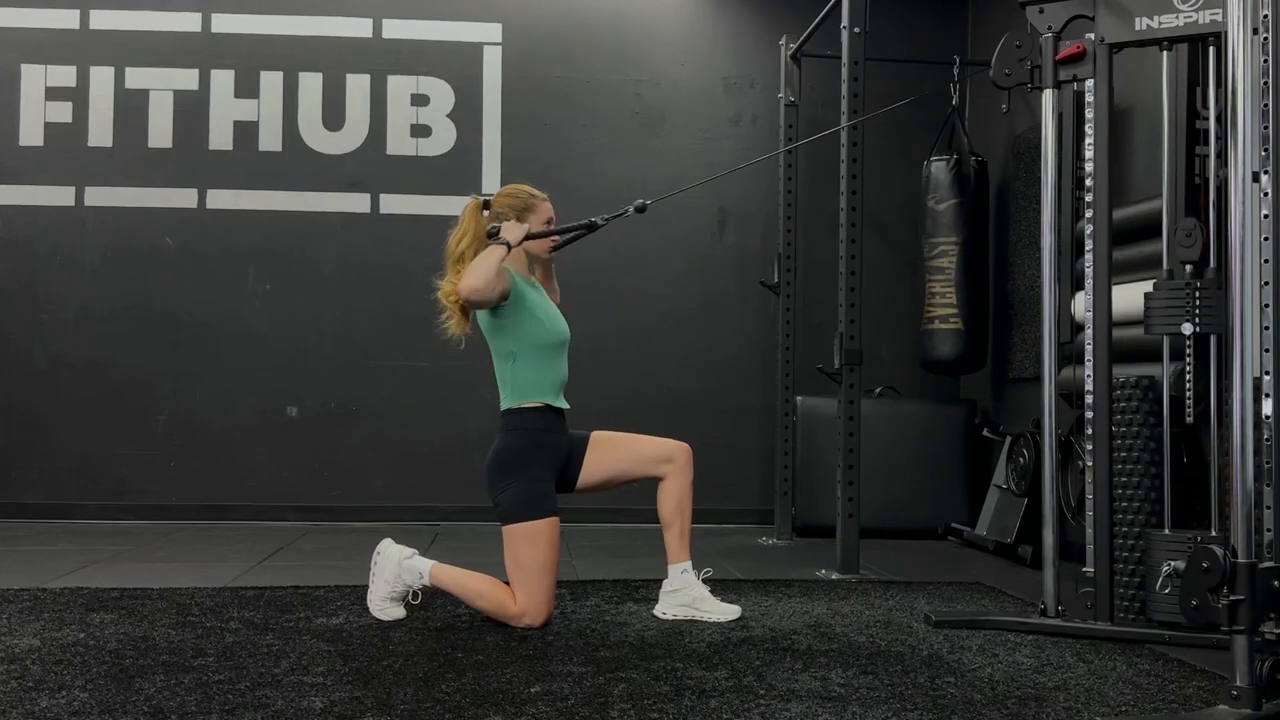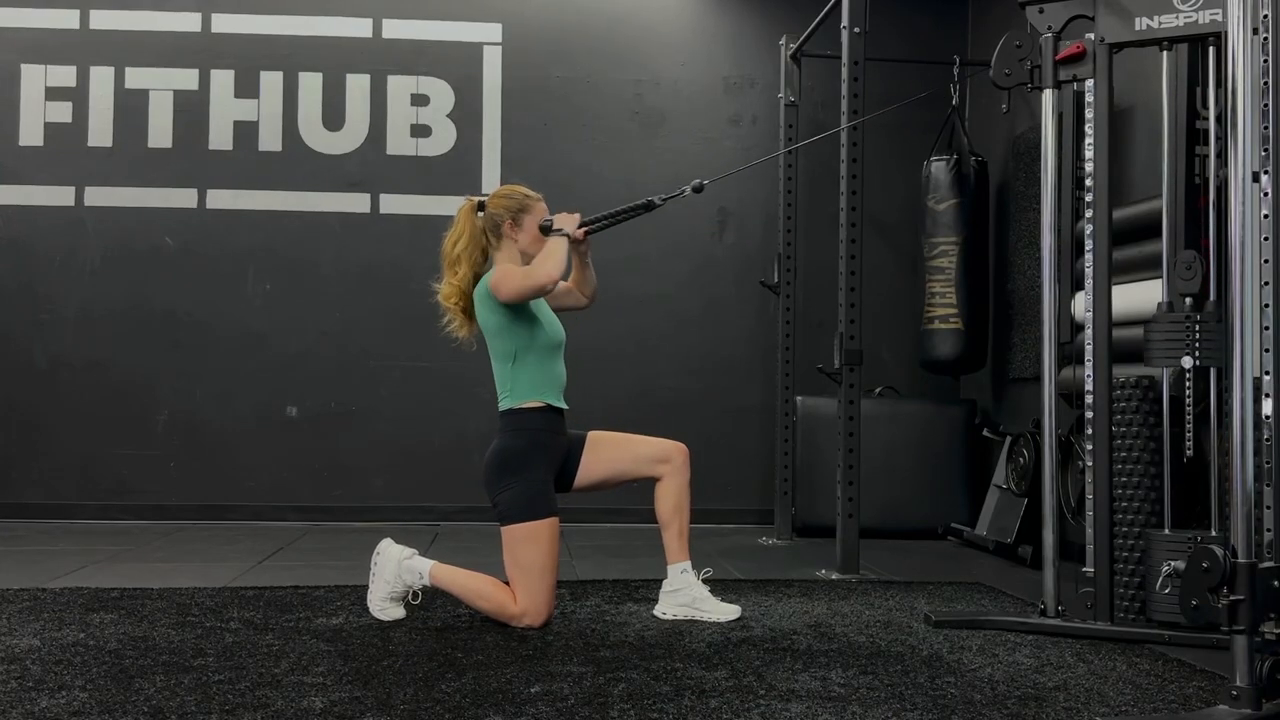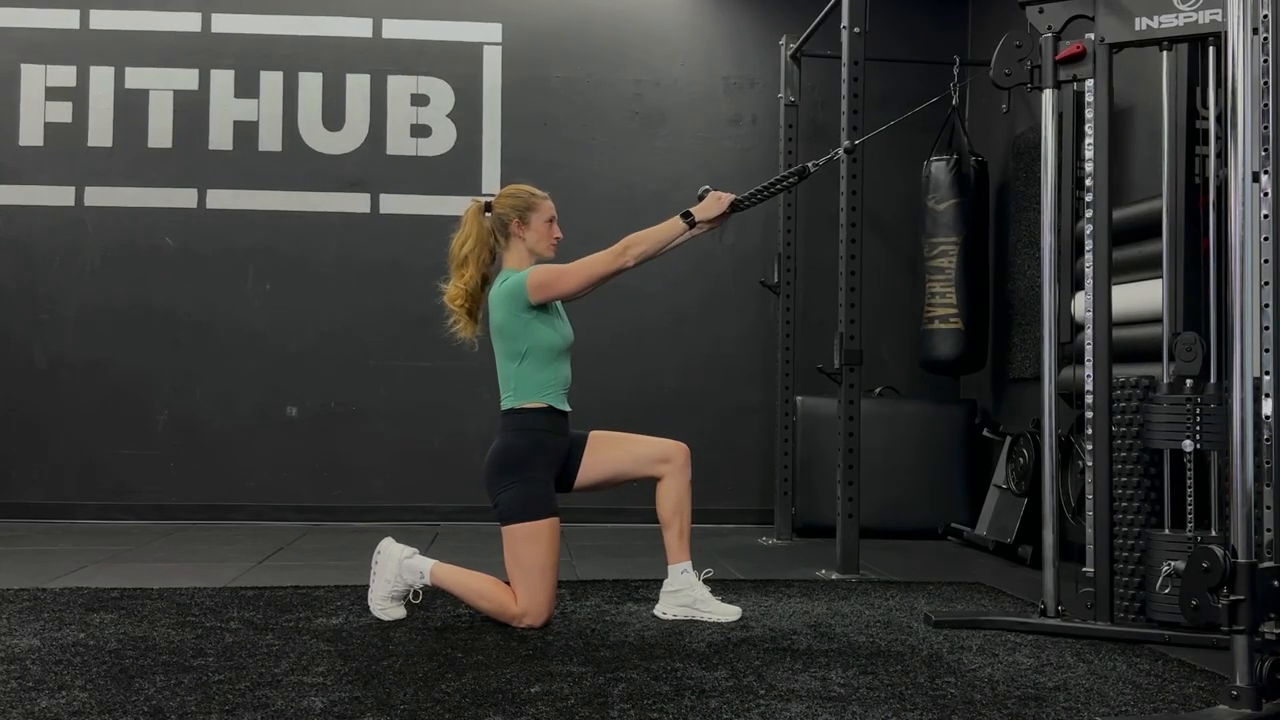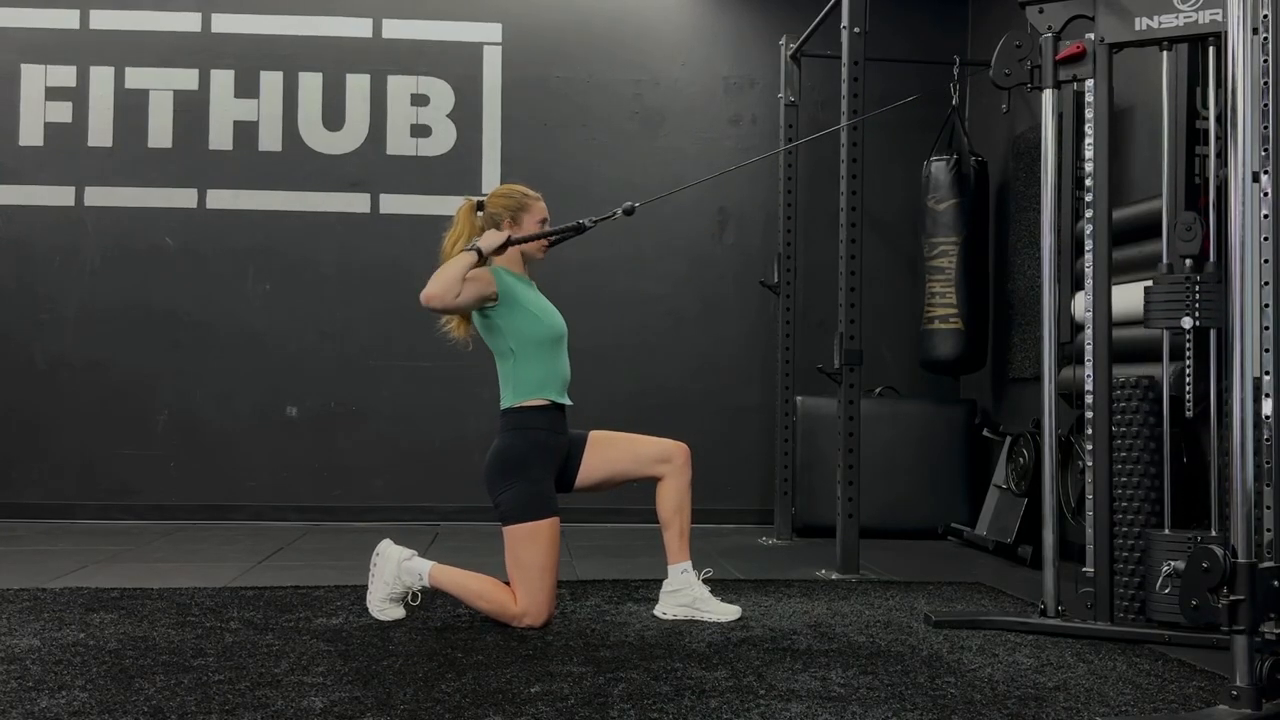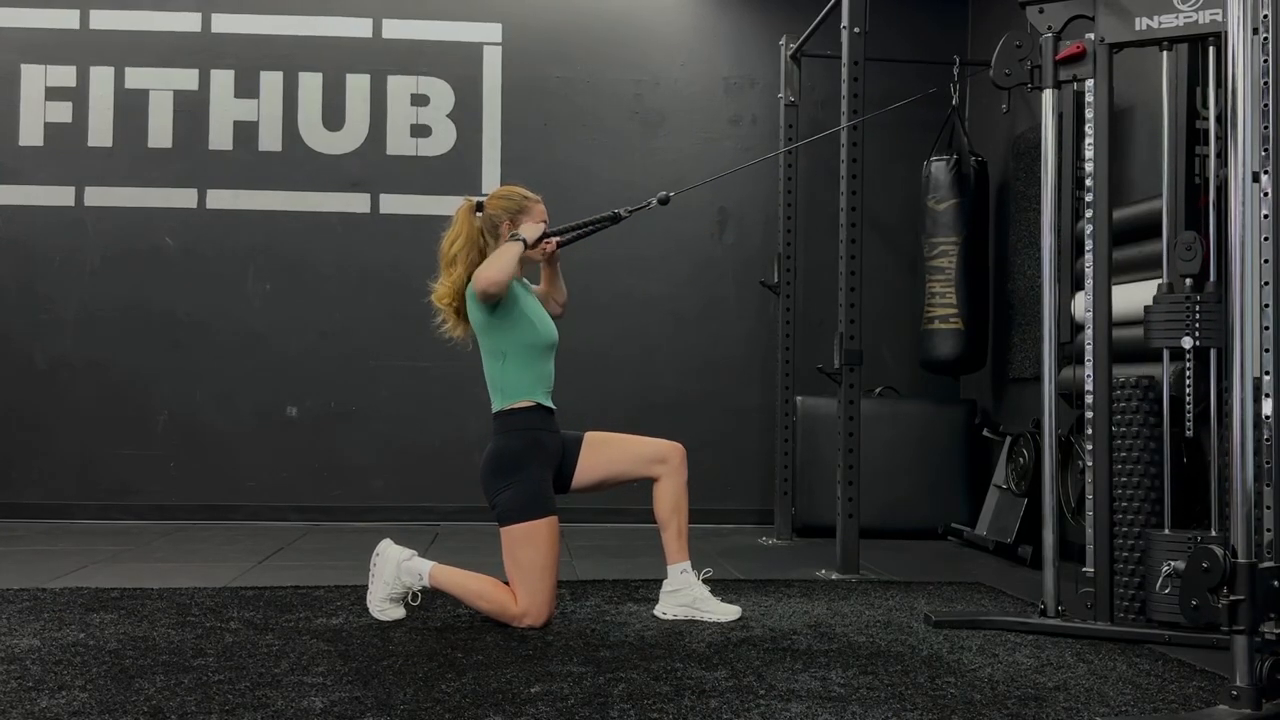
dt=1s
person 1, frame 1
left shoulder: (526, 284)
right shoulder: (499, 282)
left elbow: (548, 302)
right elbow: (470, 290)
left wrist: (544, 261)
right wrist: (504, 243)
left hip: (556, 441)
right hip: (523, 449)
left knee: (676, 457)
right knee: (529, 614)
left ankle: (680, 591)
right ankle: (409, 568)
person 1, frame 2
left shoulder: (521, 286)
right shoulder: (498, 282)
left elbow: (580, 296)
right elbow: (545, 279)
left wrist: (576, 246)
right wrist: (560, 234)
left hip: (552, 441)
right hip: (521, 450)
left knee: (672, 457)
right knee: (530, 613)
left ankle: (679, 590)
right ankle: (409, 568)
person 1, frame 3
left shoulder: (531, 285)
right shoulder: (519, 287)
left elbow: (622, 260)
right elbow: (622, 256)
left wrist: (698, 224)
right wrist: (694, 215)
left hip: (554, 443)
right hip: (523, 451)
left knee: (674, 457)
right knee: (530, 614)
left ankle: (680, 590)
right ankle: (410, 568)
person 1, frame 4
left shoulder: (517, 282)
right shoulder: (488, 280)
right elbow: (432, 297)
left wrist: (528, 252)
right wrist: (478, 249)
left hip: (554, 440)
right hip: (523, 447)
left knee: (674, 457)
right knee: (530, 614)
left ankle: (680, 591)
right ankle: (408, 569)
person 1, frame 5
left shoulder: (517, 287)
right shoulder: (487, 282)
left elbow: (556, 303)
right elbow: (494, 278)
left wrist: (551, 255)
right wrist: (524, 240)
left hip: (547, 442)
right hip: (517, 450)
left knee: (669, 457)
right knee: (530, 614)
left ankle: (680, 590)
right ankle: (408, 569)
